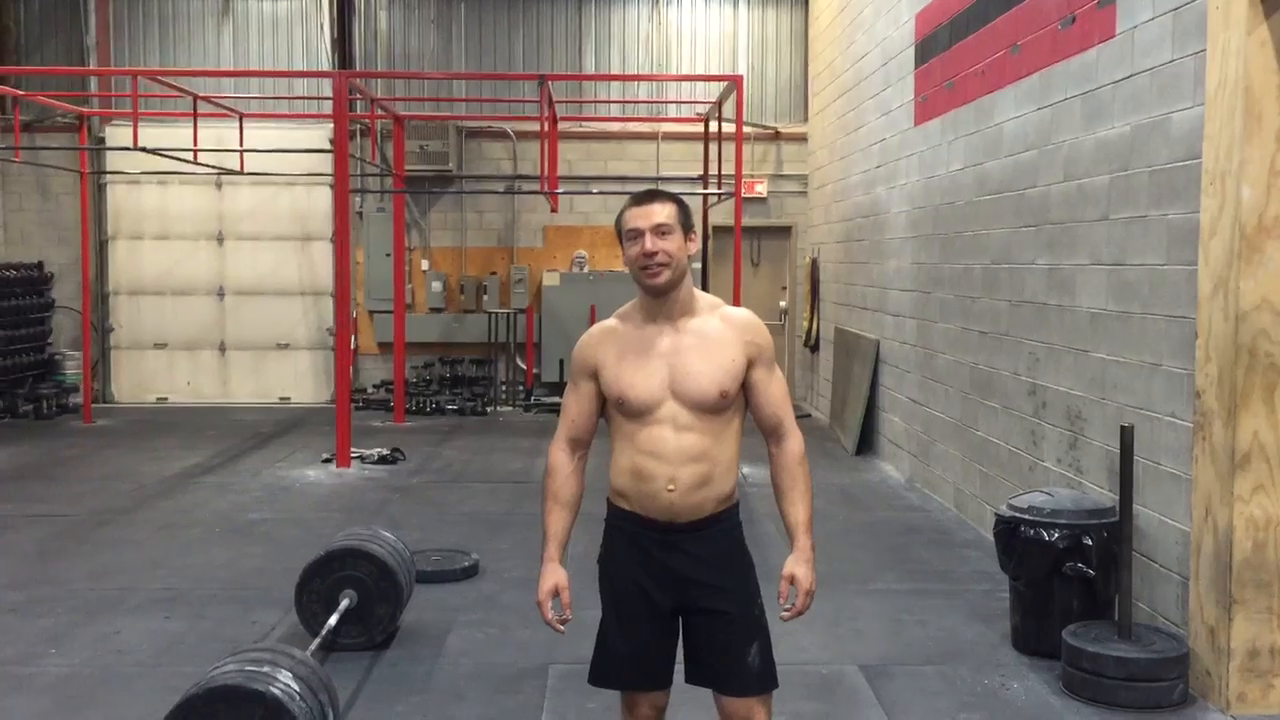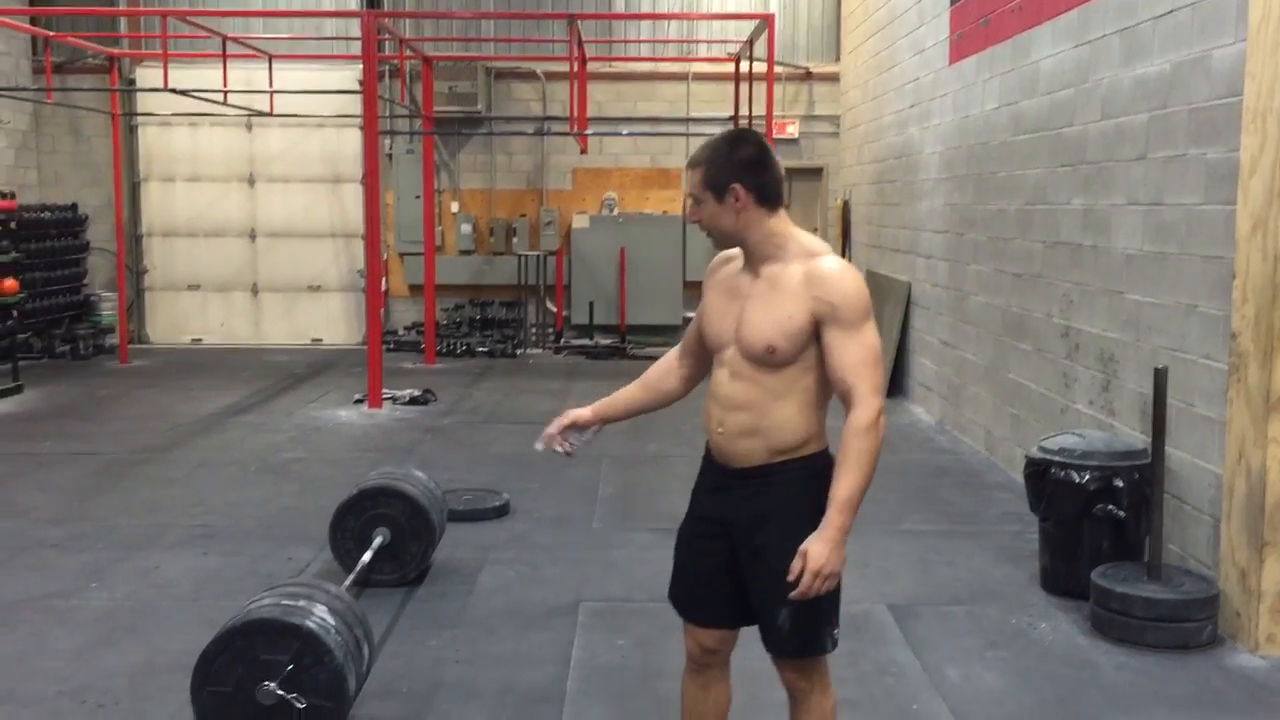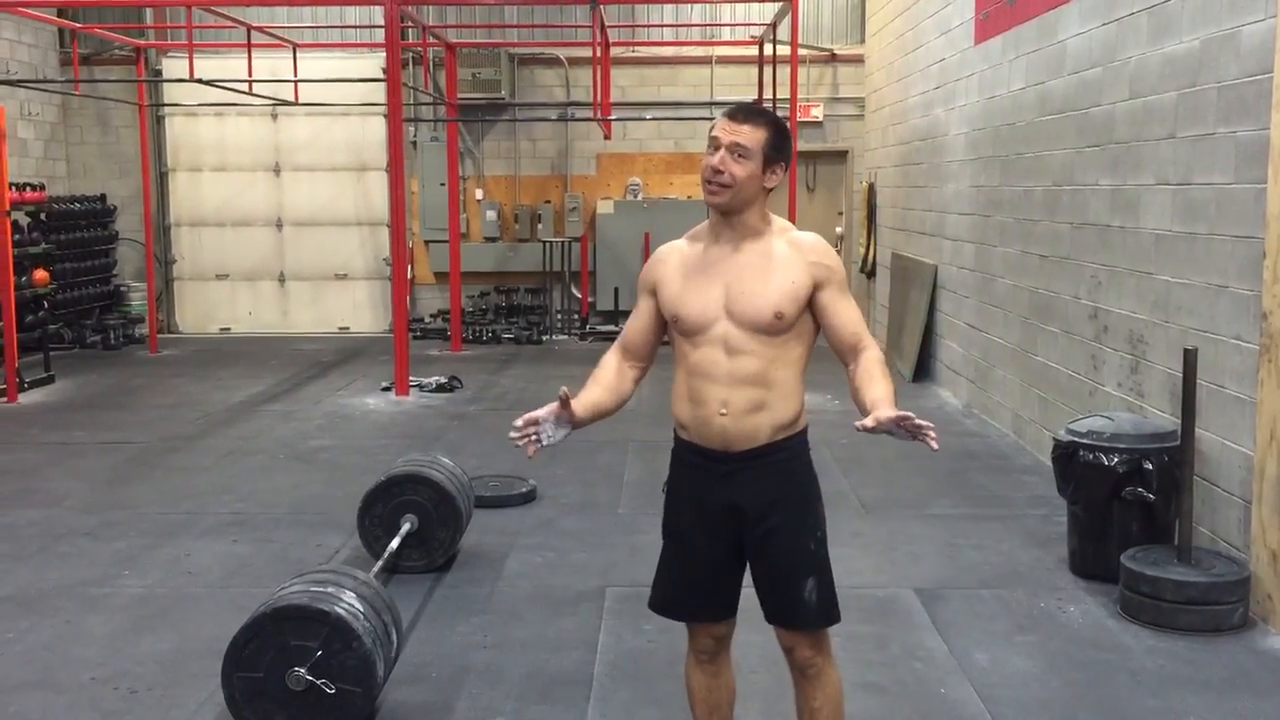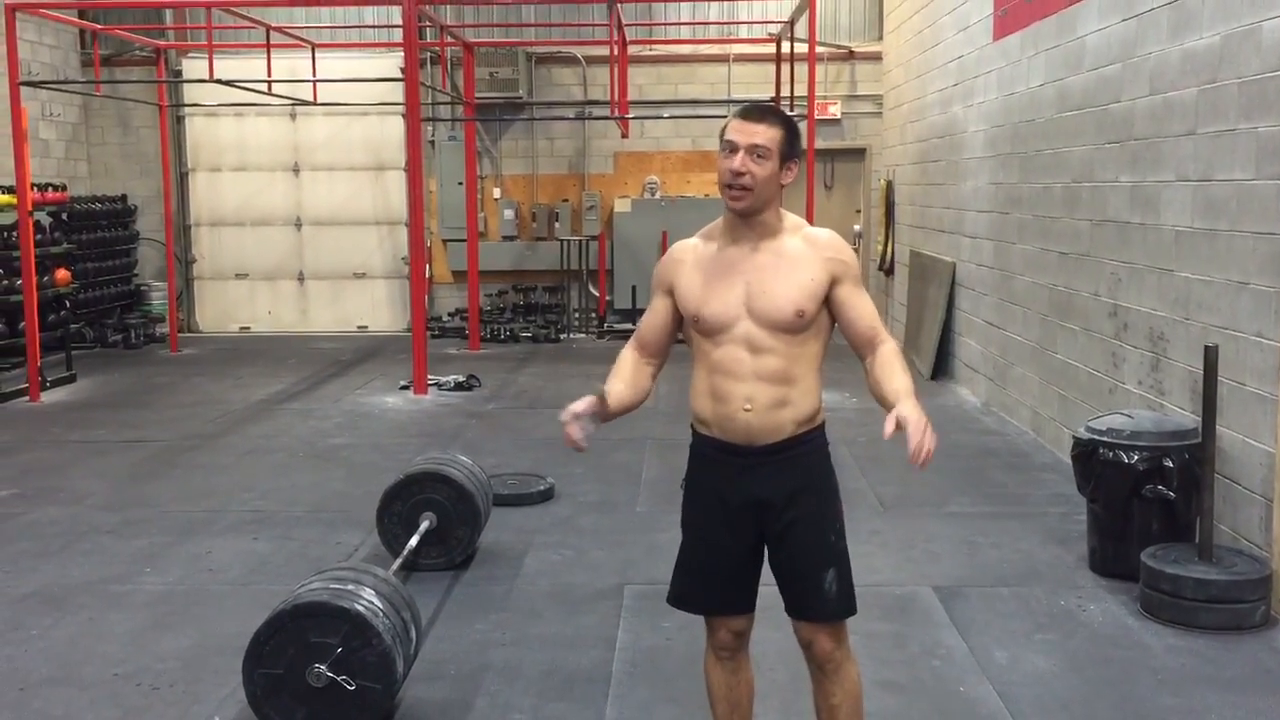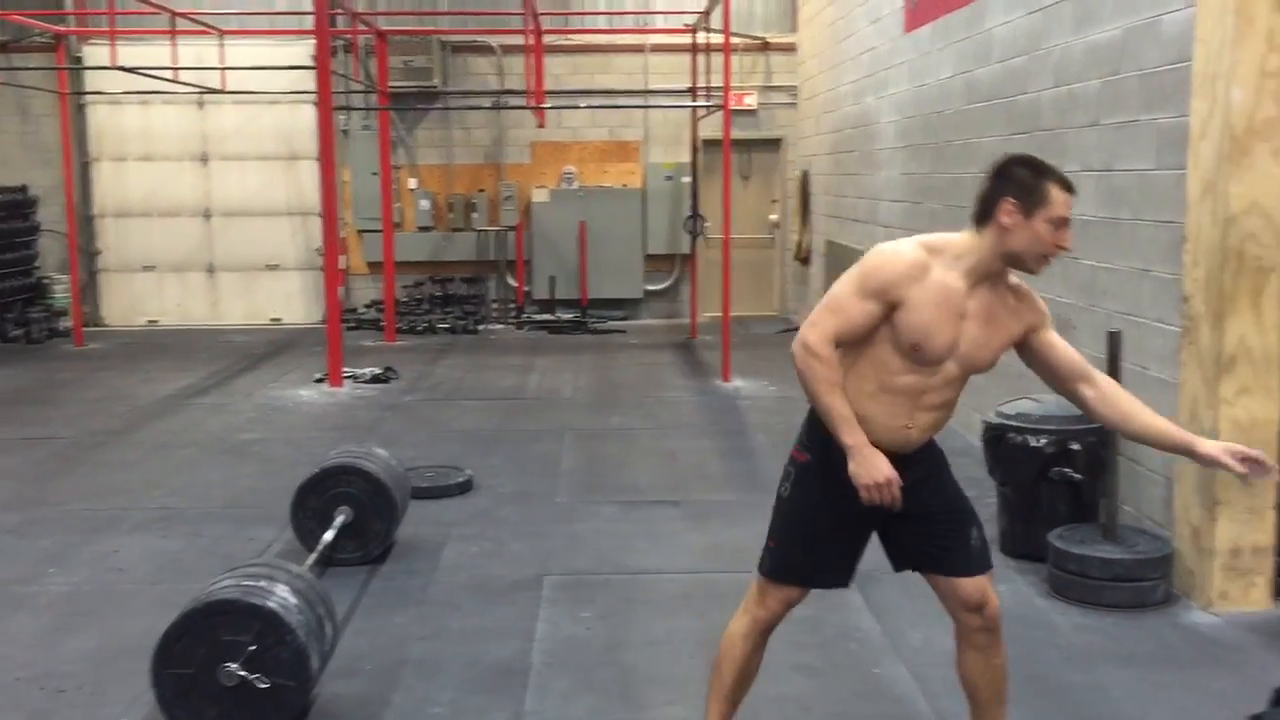
dt=1s
person 1, frame 1
left shoulder: (743, 331)
right shoulder: (599, 343)
left elbow: (784, 439)
right elbow: (569, 450)
left wrist: (801, 546)
right wrist: (552, 556)
left hip: (716, 541)
right hip: (631, 543)
person 1, frame 2
left shoulder: (830, 281)
right shoulder: (721, 270)
left elbow: (866, 410)
right elbow: (687, 363)
left wrist: (834, 528)
right wrist: (596, 413)
left hip: (790, 492)
right hip: (716, 482)
left knee: (801, 668)
right knee: (703, 648)
person 1, frame 3
left shoulder: (810, 256)
right shoulder: (667, 262)
left elbow: (859, 350)
right elbow: (628, 358)
left wrist: (881, 408)
right wrist: (574, 412)
left hip: (779, 470)
right hip: (694, 472)
left knee: (806, 645)
right knee: (706, 638)
person 1, frame 4
left shoulder: (826, 253)
right shoulder: (682, 260)
left elbow: (876, 344)
right elbow: (643, 353)
left wrist: (905, 403)
right wrist: (604, 403)
left hip: (798, 465)
right hip: (714, 467)
left knee: (824, 640)
right knee: (725, 634)
person 1, frame 5
left shoulder: (1021, 307)
right shoulder: (901, 265)
left elbow: (1090, 387)
right elbow: (811, 344)
left wrist: (1197, 446)
right wrist: (858, 450)
left hip: (917, 461)
right hip: (839, 454)
left knee: (980, 608)
right knee: (769, 601)
